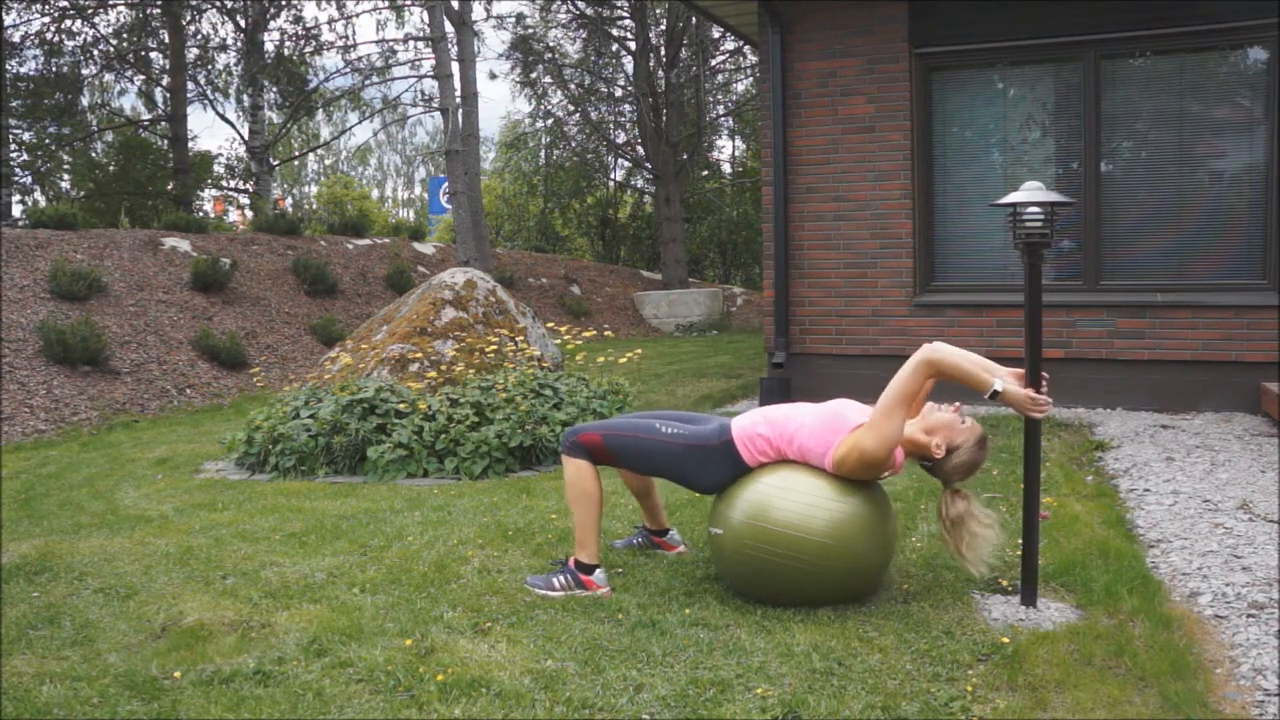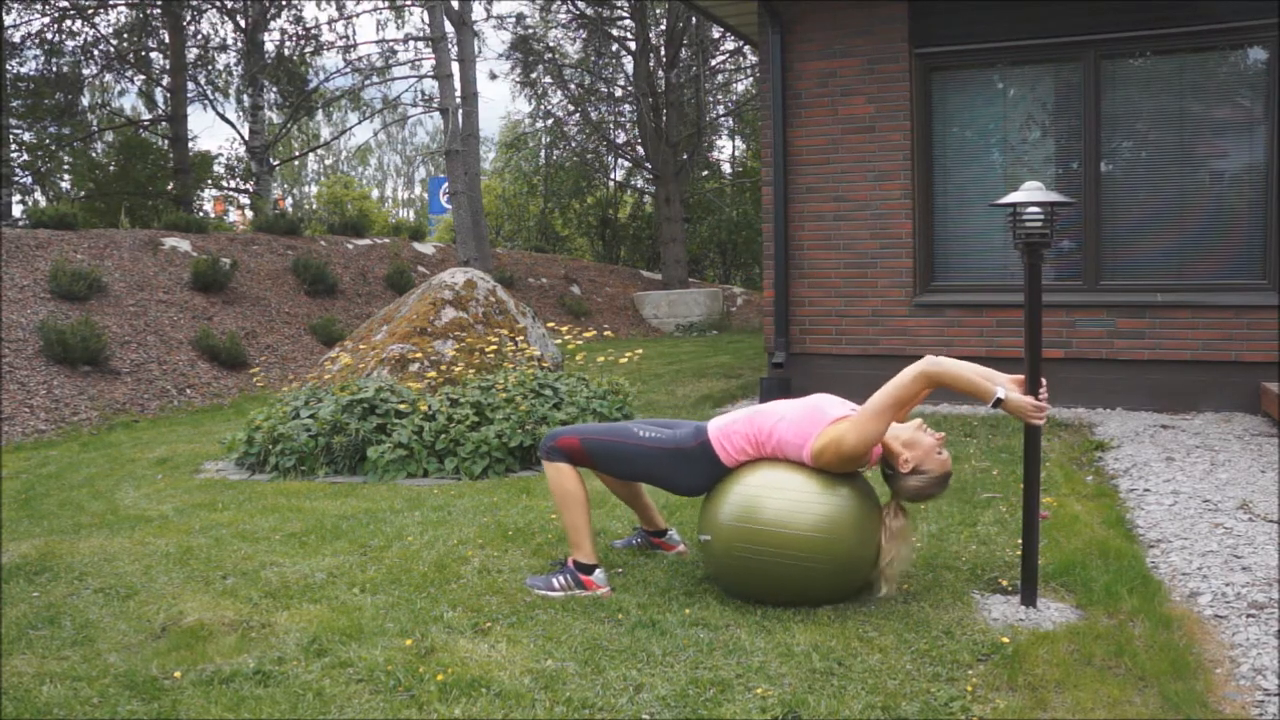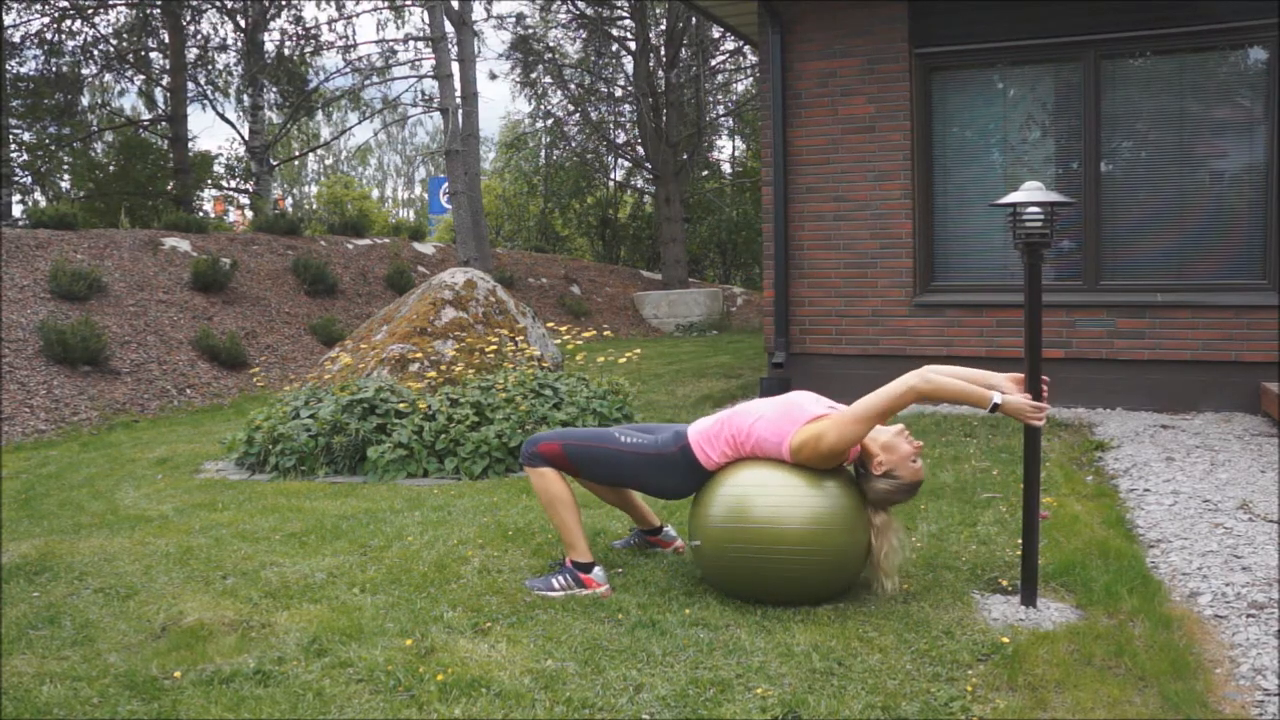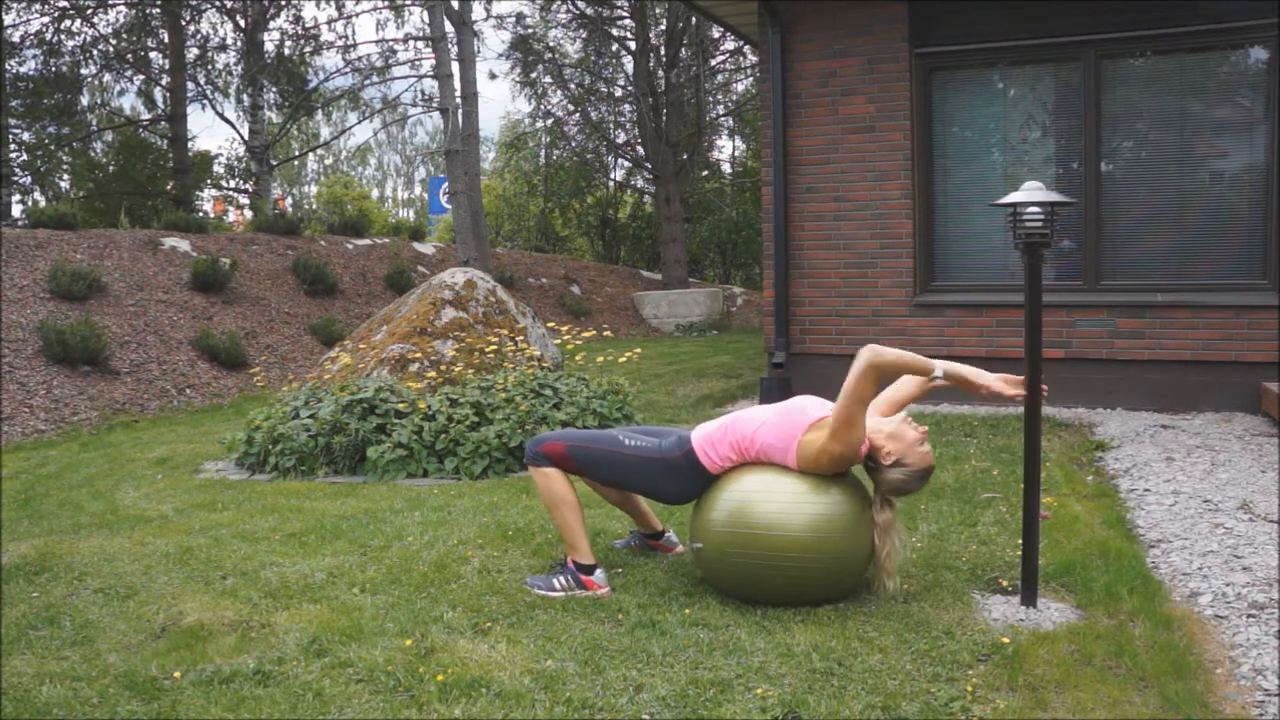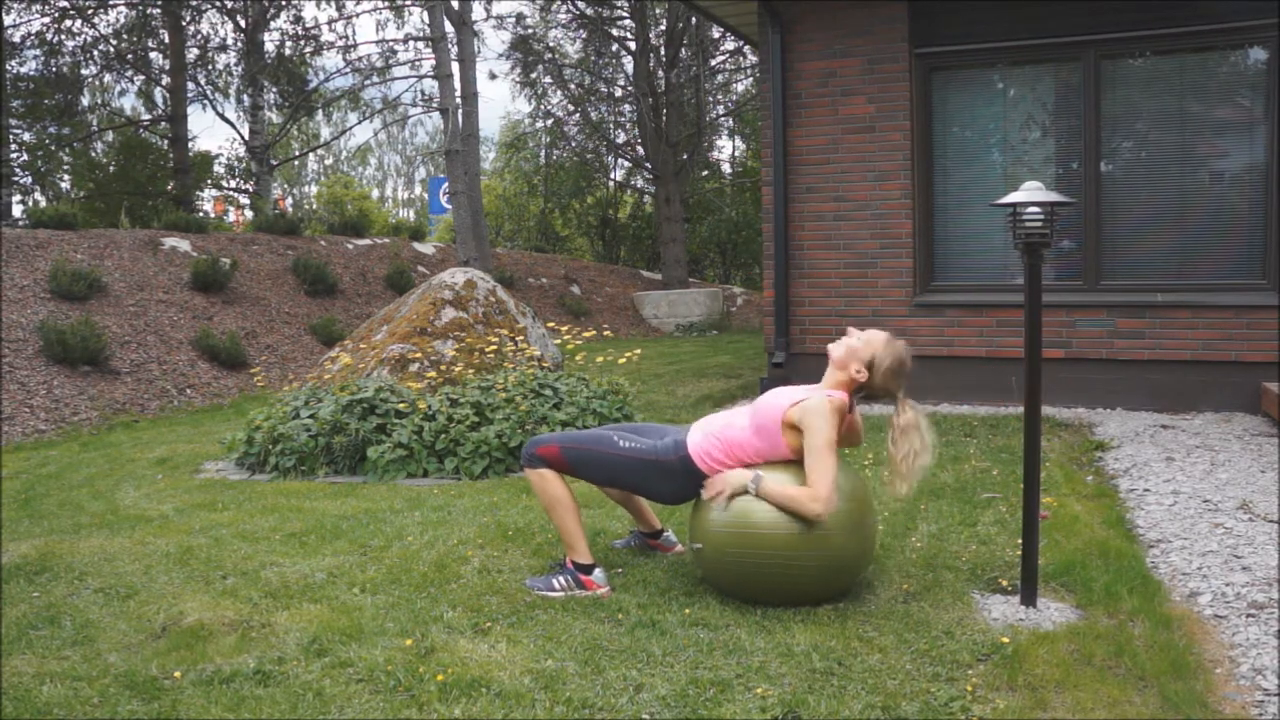
dt=0.4s
person 1, frame 1
left shoulder: (873, 454)
right shoulder: (900, 434)
left elbow: (927, 358)
right elbow: (932, 354)
left wrist: (1000, 390)
right wrist: (1005, 374)
left hip: (721, 452)
right hip: (730, 432)
left knee: (576, 442)
right knee: (616, 429)
left ankle: (585, 572)
right ankle: (660, 533)
person 1, frame 2
left shoulder: (851, 446)
right shoulder: (879, 434)
right elbow: (929, 369)
right wrist: (1005, 381)
left hip: (700, 454)
right hip: (709, 438)
left knee: (556, 446)
right knee: (597, 442)
left ankle: (584, 573)
right ankle: (658, 534)
person 1, frame 3
left shoulder: (832, 445)
right shoulder: (857, 435)
right elbow: (920, 380)
right wrist: (999, 381)
left hip: (682, 458)
right hip: (689, 440)
left knee: (538, 452)
left ankle: (582, 572)
right ankle: (654, 532)
person 1, frame 4
left shoulder: (845, 446)
right shoulder: (872, 428)
left elbow: (870, 358)
right elbow: (921, 373)
right wrist: (972, 374)
left hip: (691, 463)
right hip: (703, 445)
left knee: (543, 451)
right knee: (588, 447)
left ankle: (584, 572)
right ankle: (654, 535)
person 1, frame 5
left shoulder: (822, 405)
right shoulder: (837, 395)
left elbow: (819, 504)
right elbow: (855, 437)
left wrist: (749, 479)
left hip: (681, 468)
right hip: (689, 444)
left knee: (539, 453)
right knee: (589, 440)
left ankle: (583, 572)
right ankle: (654, 535)
